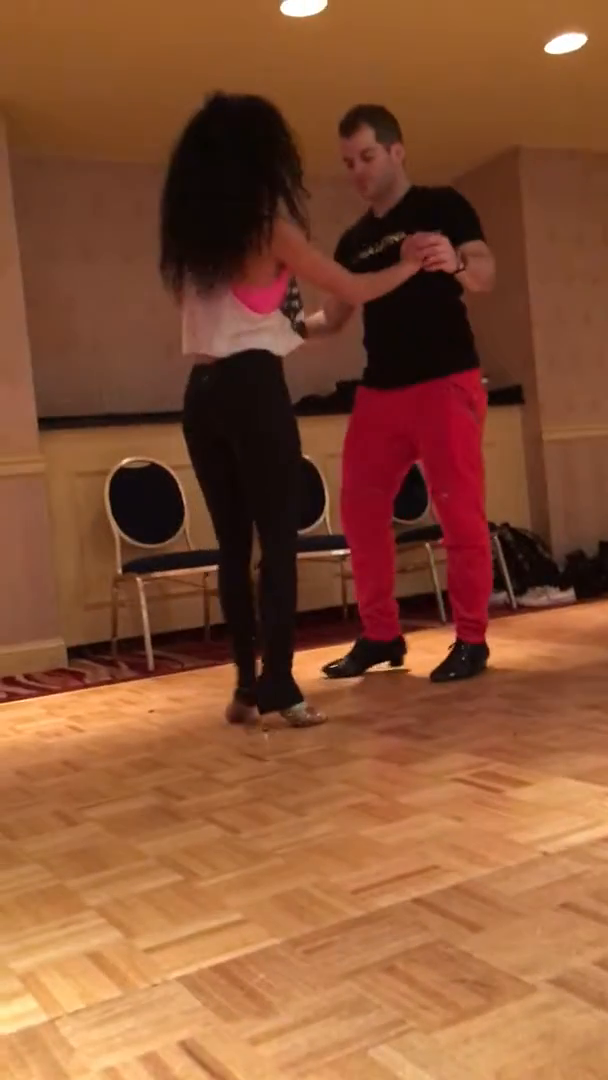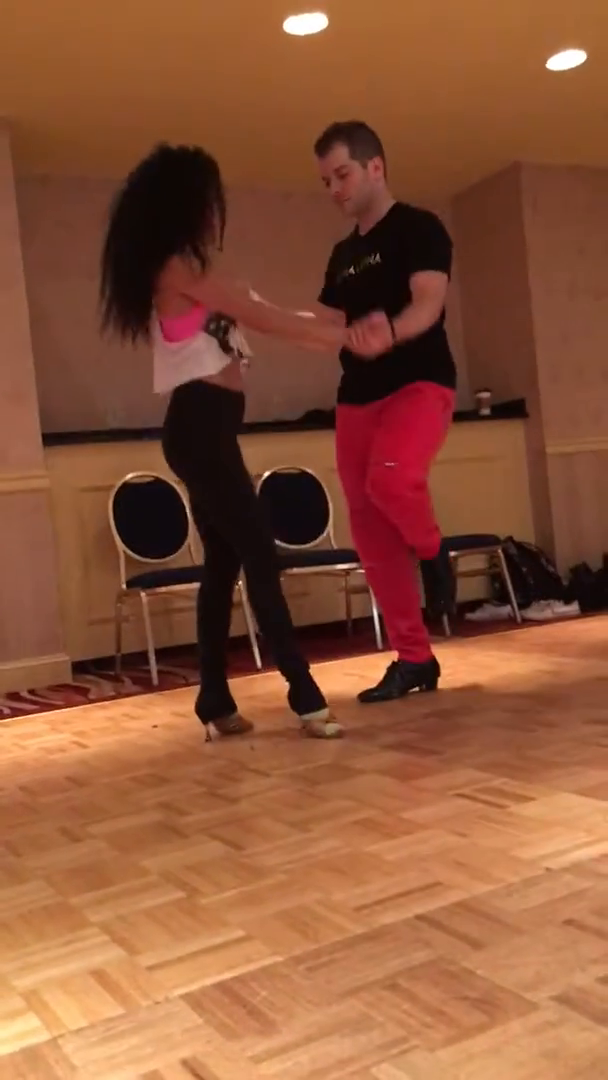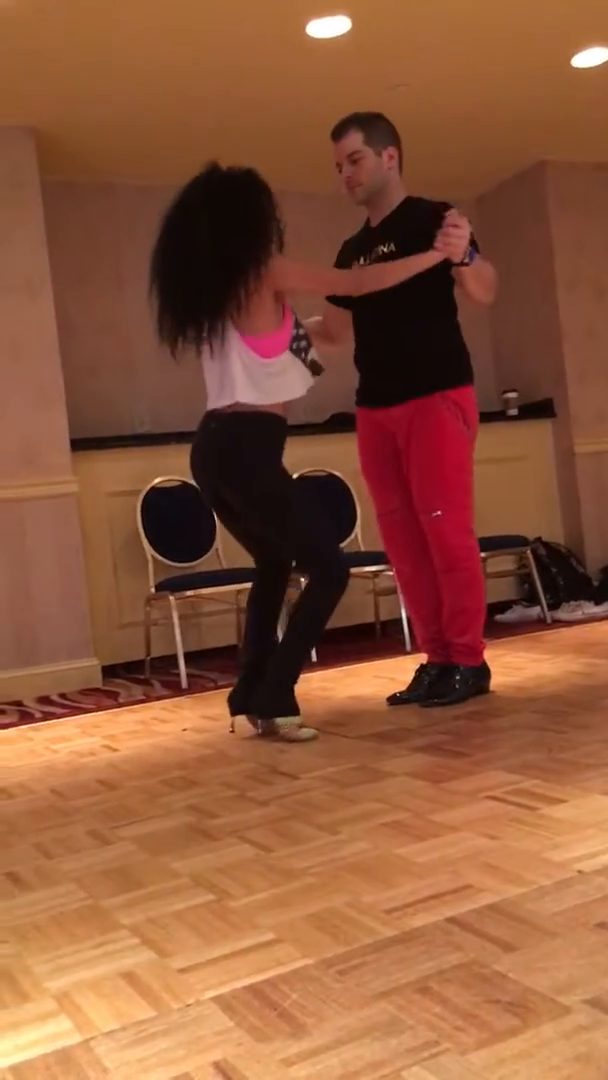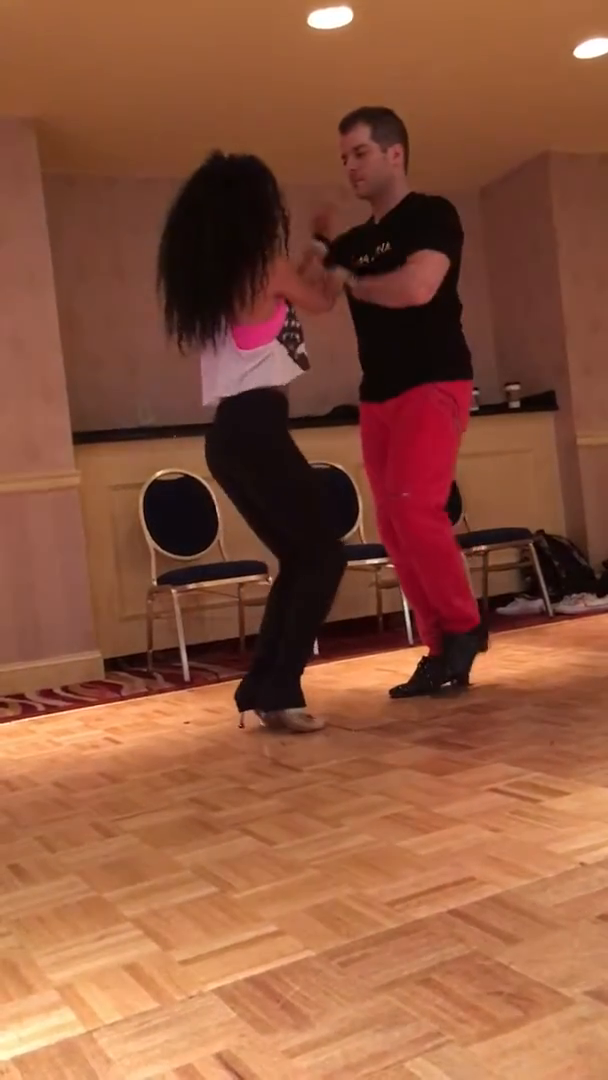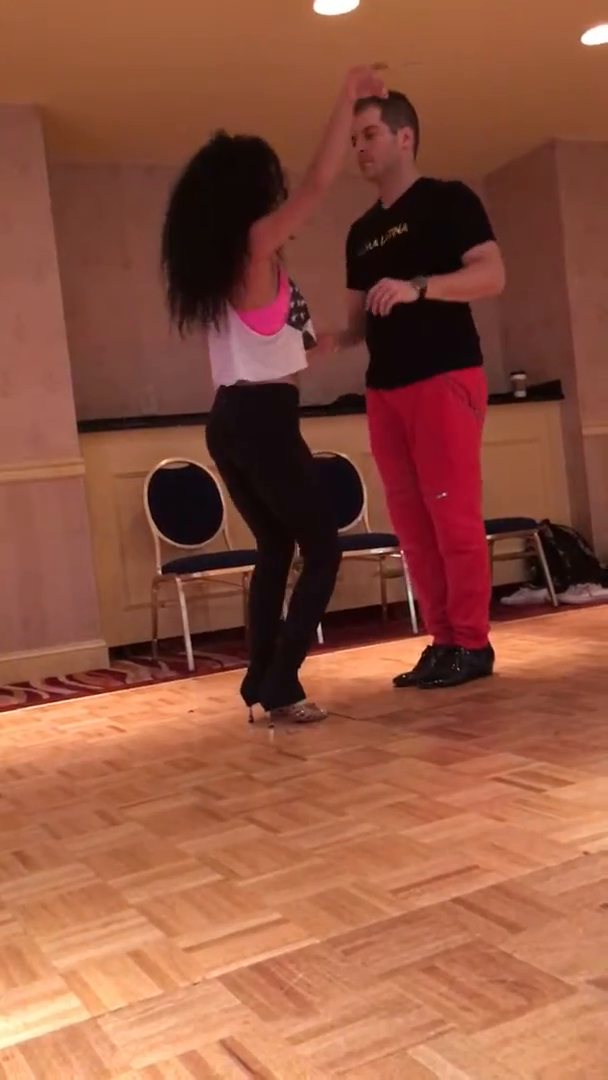
dt=1s
person 1, frame 1
left shoulder: (190, 232)
right shoulder: (271, 225)
right elbow: (354, 291)
right wrist: (410, 264)
left hip: (200, 394)
right hip: (251, 388)
left knee: (232, 543)
right knee: (277, 537)
left ankle: (248, 682)
right ankle: (278, 686)
person 1, frame 2
left shoulder: (171, 269)
right shoulder: (180, 264)
right elbow: (257, 317)
right wrist: (344, 334)
left hip: (200, 423)
right hip: (202, 426)
left knee: (223, 558)
right knee: (259, 552)
left ankle: (216, 703)
right ankle: (303, 693)
person 1, frame 3
left shoulder: (203, 287)
right shoulder: (266, 273)
right elbow: (359, 283)
right wrist: (438, 254)
left hip: (212, 446)
right hip: (249, 446)
left knee: (274, 565)
right knee: (328, 569)
left ankle: (252, 693)
right ankle: (273, 697)
person 1, frame 4
left shoulder: (203, 279)
right shoulder: (266, 267)
right elbow: (322, 300)
right wrist: (325, 271)
left hip: (227, 433)
right hip: (259, 428)
left knee: (297, 558)
right knee: (324, 558)
left ankle: (260, 688)
right ankle: (280, 690)
person 1, frame 5
left shoulder: (209, 256)
right shoulder: (256, 241)
right elbow: (316, 184)
right wrist: (348, 100)
left hip: (228, 421)
right hip: (265, 417)
left knee: (276, 549)
right knee: (322, 549)
left ankle: (262, 681)
right ankle: (280, 685)
person 2, frame 1
left shoulder: (443, 206)
right shoulder: (354, 241)
left elbow: (486, 276)
right elbow: (333, 319)
left wrist: (456, 262)
left hip: (446, 381)
right hip: (379, 390)
left knee: (459, 512)
right knee: (361, 508)
left ankle: (471, 639)
right ankle: (379, 634)
person 2, frame 2
left shoulder: (419, 228)
right shoulder: (344, 254)
left elbow: (428, 305)
right elbow: (326, 324)
left wrist: (390, 332)
left hip: (419, 385)
right hip: (356, 401)
left knee: (390, 479)
right knee: (371, 534)
left ankle: (433, 556)
right ankle: (414, 657)
person 2, frame 3
left shoulder: (431, 219)
right shoulder: (352, 249)
left elbow: (485, 292)
right elbow: (333, 326)
left wrist: (463, 255)
left hip: (436, 397)
right hip: (375, 407)
left knee: (446, 529)
right knee: (401, 537)
left ankle: (469, 662)
right ankle: (438, 659)
person 2, frame 4
left shoulder: (432, 214)
right shoulder: (354, 240)
left elbow: (419, 285)
left wrist: (351, 285)
right wrist: (319, 244)
left hip: (435, 384)
right hip: (378, 397)
left knee: (411, 507)
right knee: (395, 525)
left ankle: (464, 623)
right ankle: (440, 648)
person 2, frame 5
left shoulder: (447, 200)
right shoulder: (362, 230)
left elbow: (492, 275)
left wrist: (416, 286)
right wrist: (331, 340)
left hip: (445, 378)
right hip: (384, 388)
left knee: (452, 511)
right knee: (410, 519)
left ankle: (472, 644)
right ankle: (442, 641)
